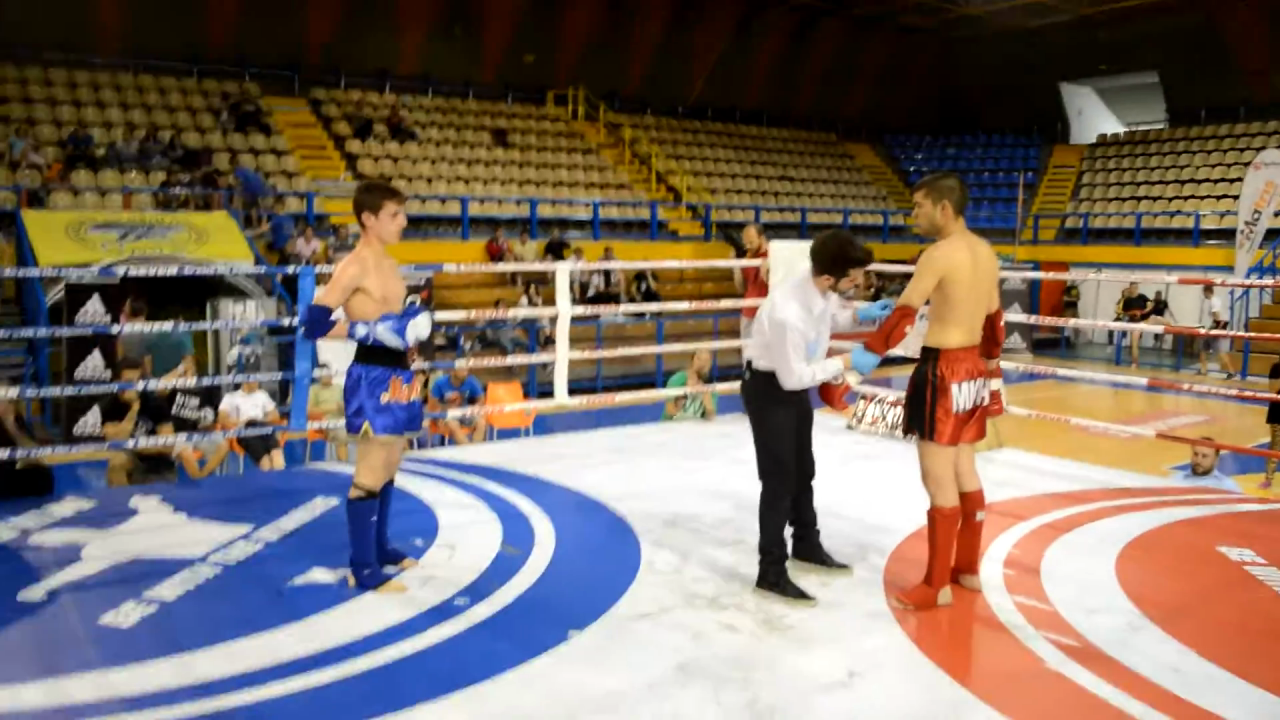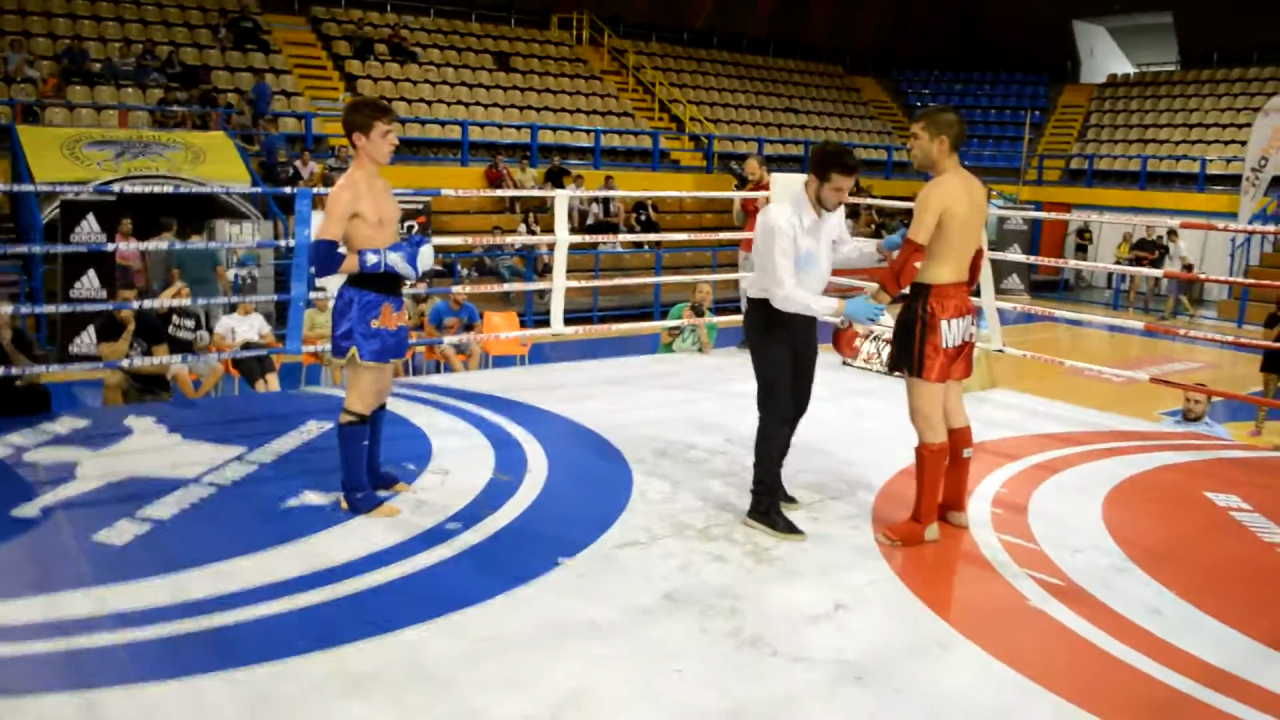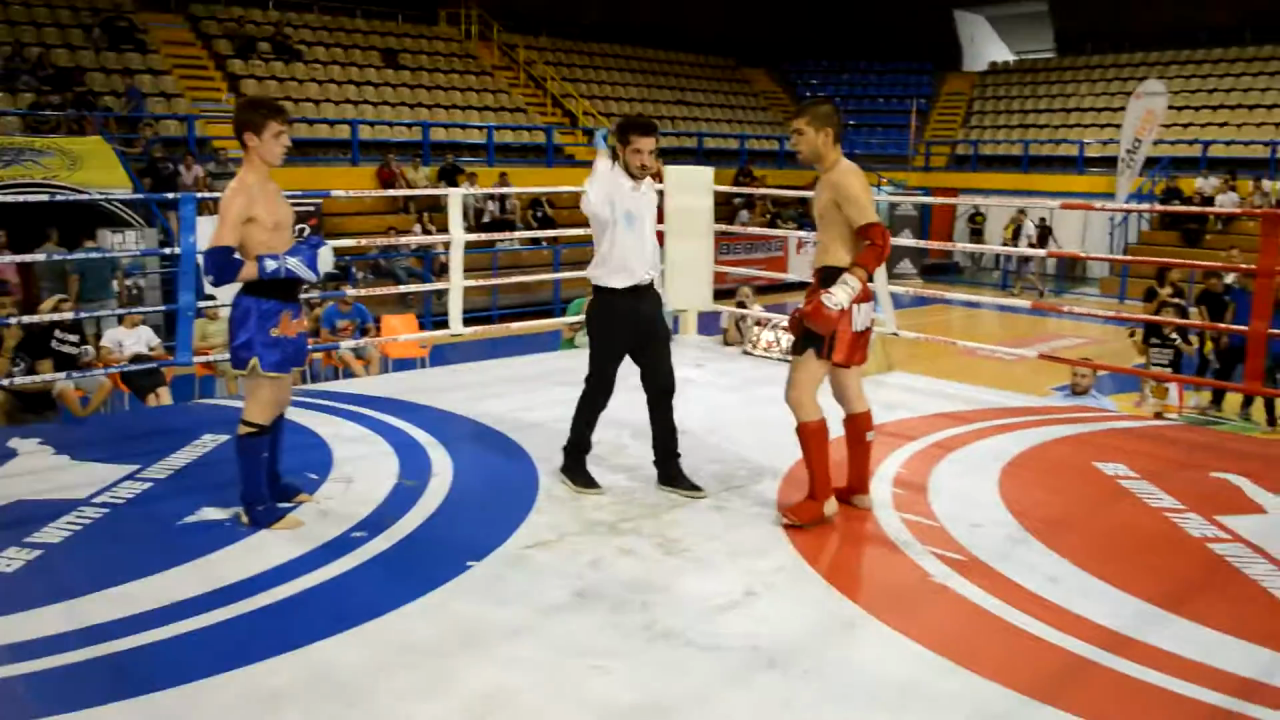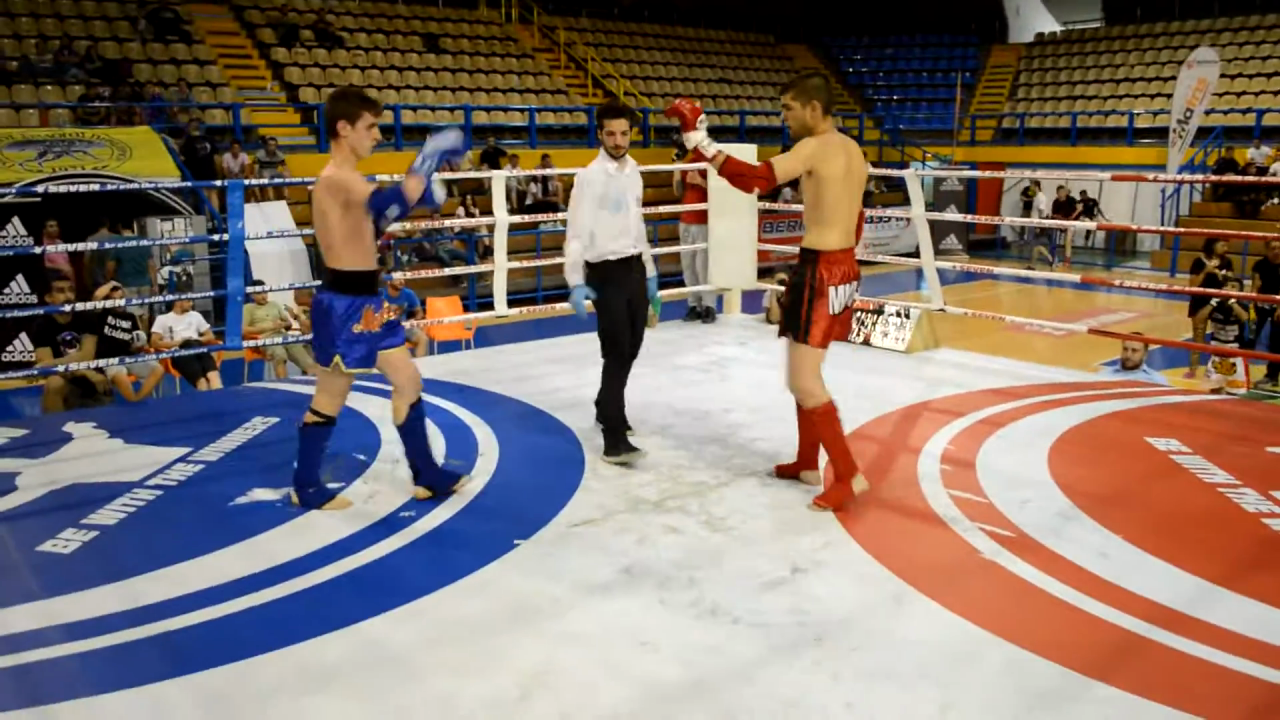
dt=0.7s
person 1, frame 1
left shoulder: (939, 254)
right shoulder: (986, 252)
left elbow: (904, 314)
right elbow: (994, 320)
left wrist: (861, 358)
right wrist: (989, 368)
left hip: (943, 371)
right hip: (972, 369)
left knee: (939, 480)
right knee: (964, 472)
left ankle: (936, 585)
right ankle: (968, 568)
person 1, frame 2
left shoulder: (936, 191)
right shoulder: (976, 188)
left elbow: (910, 258)
left wrist: (870, 306)
left hip: (931, 306)
right hip: (960, 305)
left knee: (927, 417)
right knee: (952, 408)
left ankle: (924, 521)
right ankle: (955, 504)
person 1, frame 3
left shoulder: (844, 178)
right shoulder: (831, 178)
left elbow: (878, 242)
left wrist: (838, 292)
right wrist: (824, 294)
left hip: (841, 297)
right hip: (842, 296)
left knee: (800, 393)
right knee: (849, 393)
left ankle: (819, 498)
right ankle: (858, 487)
person 1, frame 4
left shoulder: (816, 148)
right shoulder: (852, 151)
left elbow: (755, 179)
left wrist: (698, 137)
left hip: (820, 271)
right hip: (843, 266)
left knee: (803, 380)
right knee: (805, 369)
left ankle: (848, 477)
right ankle: (807, 462)
person 2, frame 1
left shoulder: (391, 265)
right shoulder: (353, 267)
right elbow: (314, 323)
left wrist: (411, 325)
right wrist: (371, 332)
left hip: (399, 376)
right hip: (372, 378)
left knee: (387, 469)
right knee: (370, 475)
left ankle: (379, 548)
right ankle: (363, 568)
person 2, frame 2
left shoulder: (383, 186)
right shoulder: (347, 191)
right elbow: (322, 260)
left wrist: (410, 253)
right wrist: (382, 260)
left hip: (388, 301)
right hip: (364, 303)
left knee: (379, 394)
right knee: (361, 398)
left ankle: (372, 472)
right ankle: (355, 491)
person 2, frame 3
left shoulder: (271, 188)
right shoulder: (240, 194)
right elbow: (217, 268)
left wrist: (303, 253)
right wrist: (281, 265)
left hip: (285, 308)
right hip: (261, 311)
left knee: (277, 404)
right knee: (260, 410)
left ankle: (271, 483)
right ankle: (256, 506)
person 2, frame 4
left shoulder: (346, 179)
right shoulder: (338, 179)
left elbow: (368, 222)
right elbow: (386, 205)
left wrist: (416, 194)
right wrist: (429, 158)
left hip: (369, 300)
right hip: (345, 304)
left knee: (408, 382)
right knee: (329, 402)
left ankle: (427, 476)
right ankle: (306, 486)
person 3, frame 1
left shoulder: (821, 286)
right shoulder: (787, 313)
right elbow: (792, 377)
left wrist: (859, 315)
right wrist: (845, 363)
left hip: (795, 380)
right hip: (770, 386)
left knee: (803, 470)
right knee: (780, 478)
left ankle: (807, 545)
right ankle: (771, 573)
person 3, frame 2
left shoulder: (833, 211)
right shoulder: (779, 219)
left elbow: (840, 248)
right elbow: (782, 293)
left wrist: (881, 249)
right wrist: (843, 307)
left hip: (803, 316)
right hip: (770, 317)
left knee: (796, 404)
right knee: (776, 409)
left ankle: (770, 478)
right ankle: (763, 505)
person 3, frame 3
left shoulder: (650, 192)
right shoulder: (607, 187)
right elbow: (599, 212)
right wrist: (602, 157)
left hip: (646, 298)
right hip: (612, 301)
left knee: (662, 386)
right knee: (600, 387)
left ankle: (669, 469)
right ankle: (573, 461)
person 3, frame 4
left shoulder: (632, 172)
right shoulder: (591, 177)
right elbow: (576, 233)
left wrist: (650, 270)
right wrist: (576, 284)
left hip: (633, 269)
right hip: (606, 272)
left knee: (630, 349)
right knee: (617, 354)
left ankle: (609, 413)
right ankle: (614, 438)
